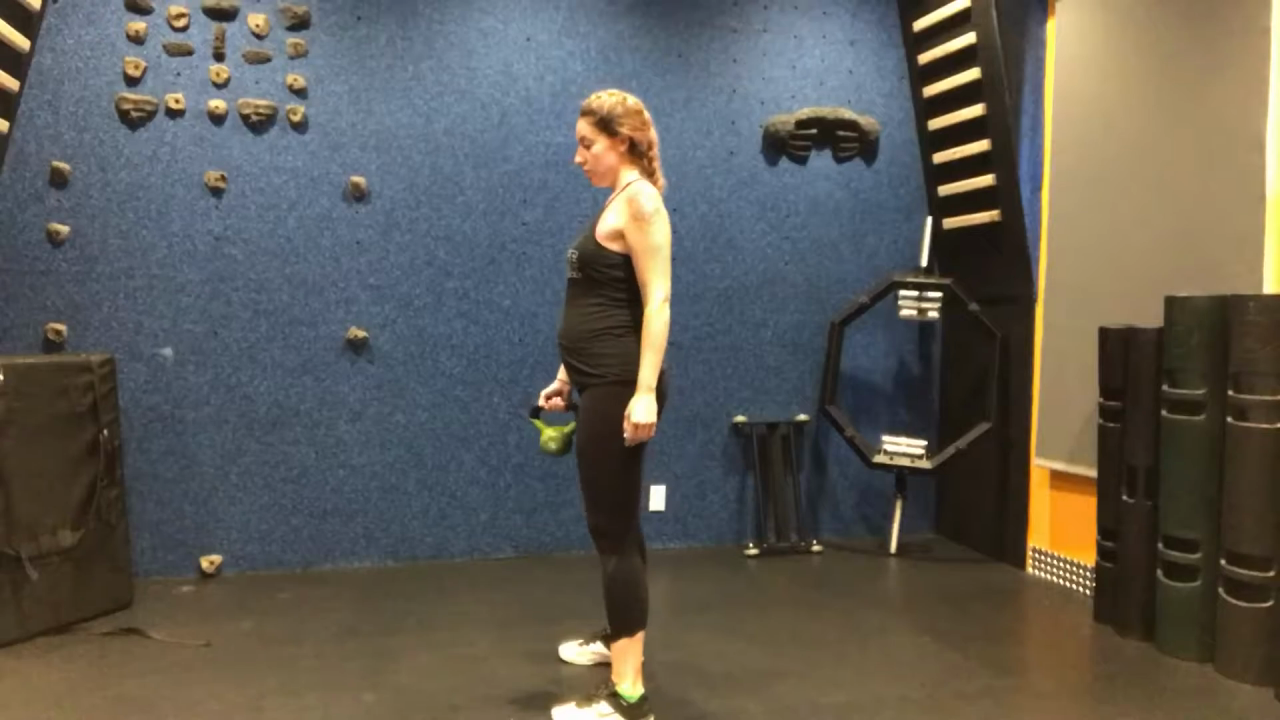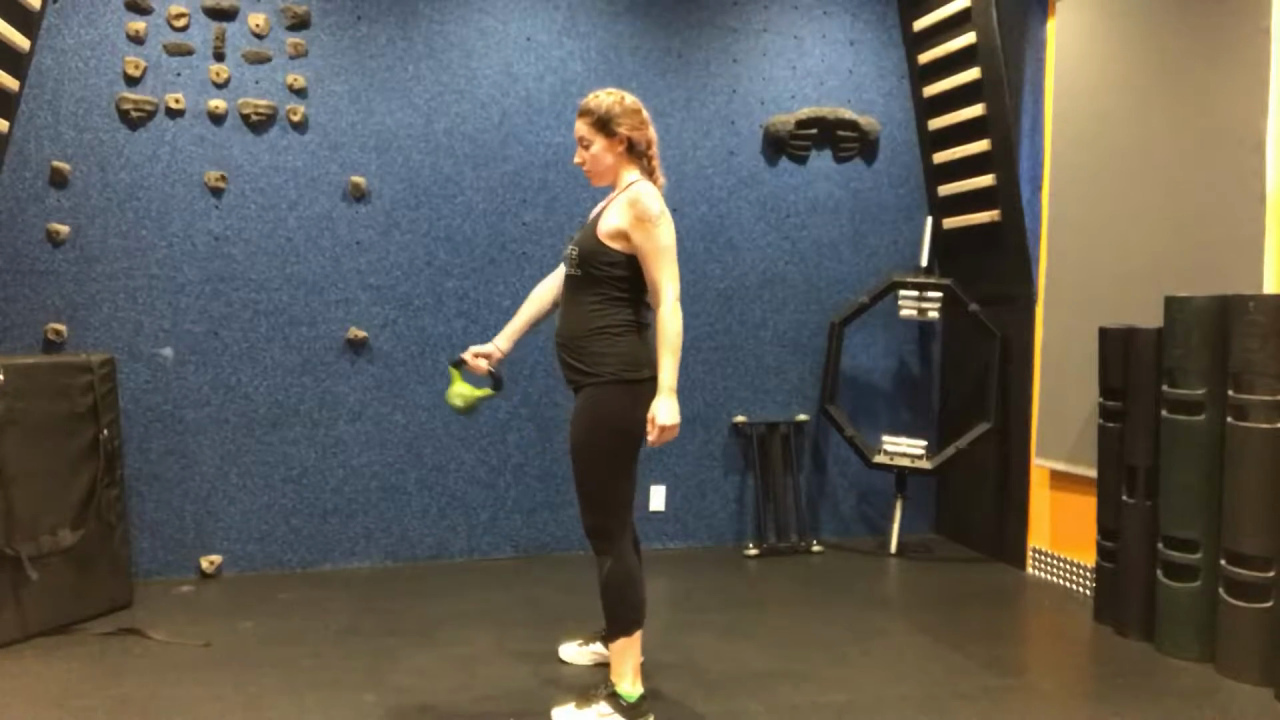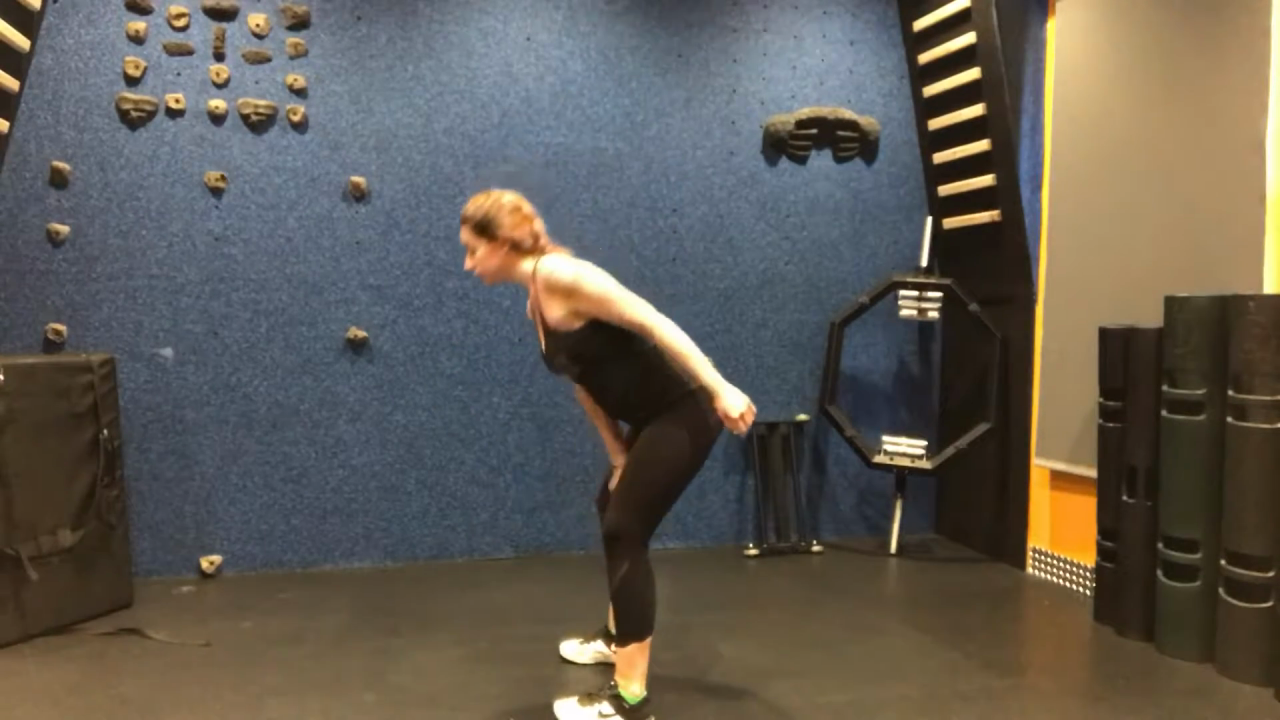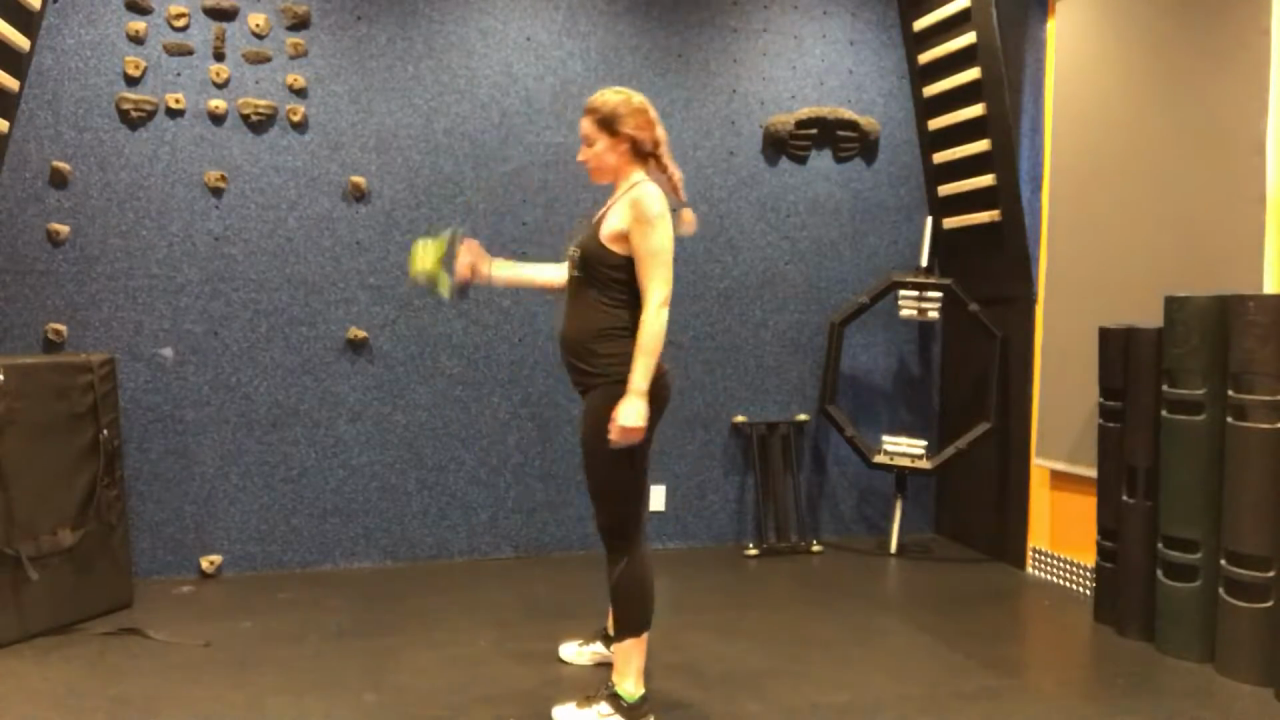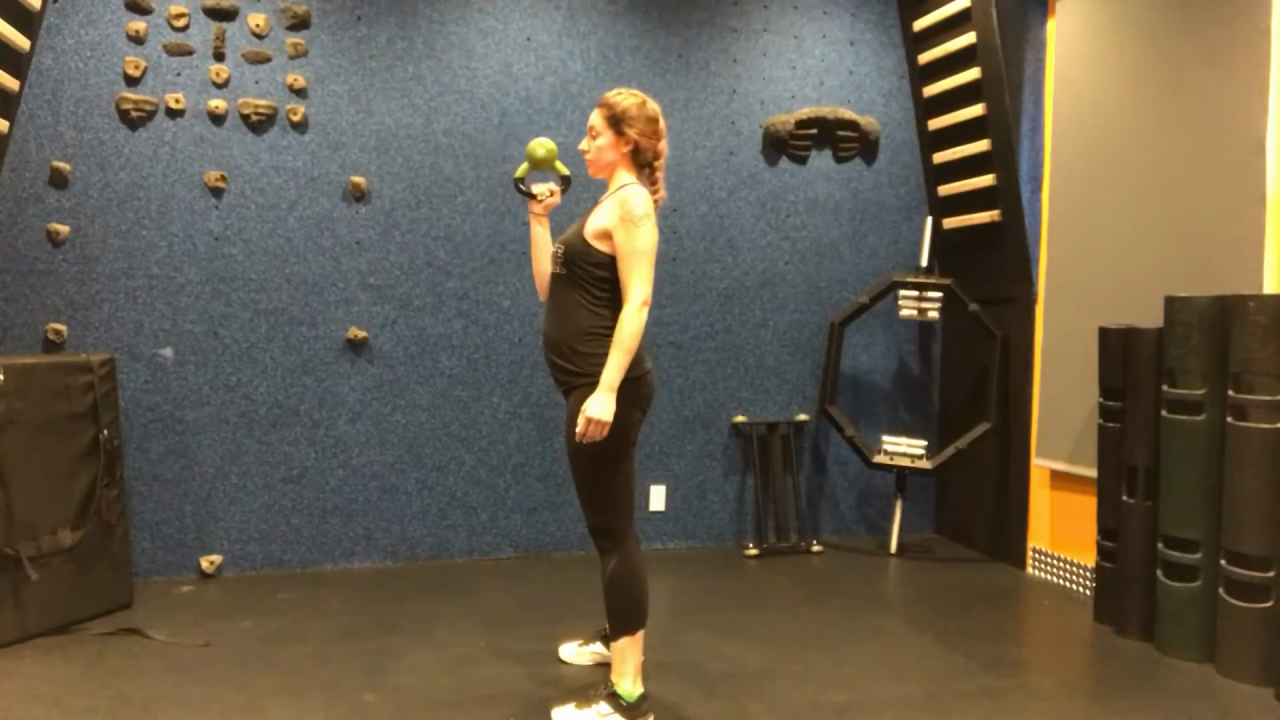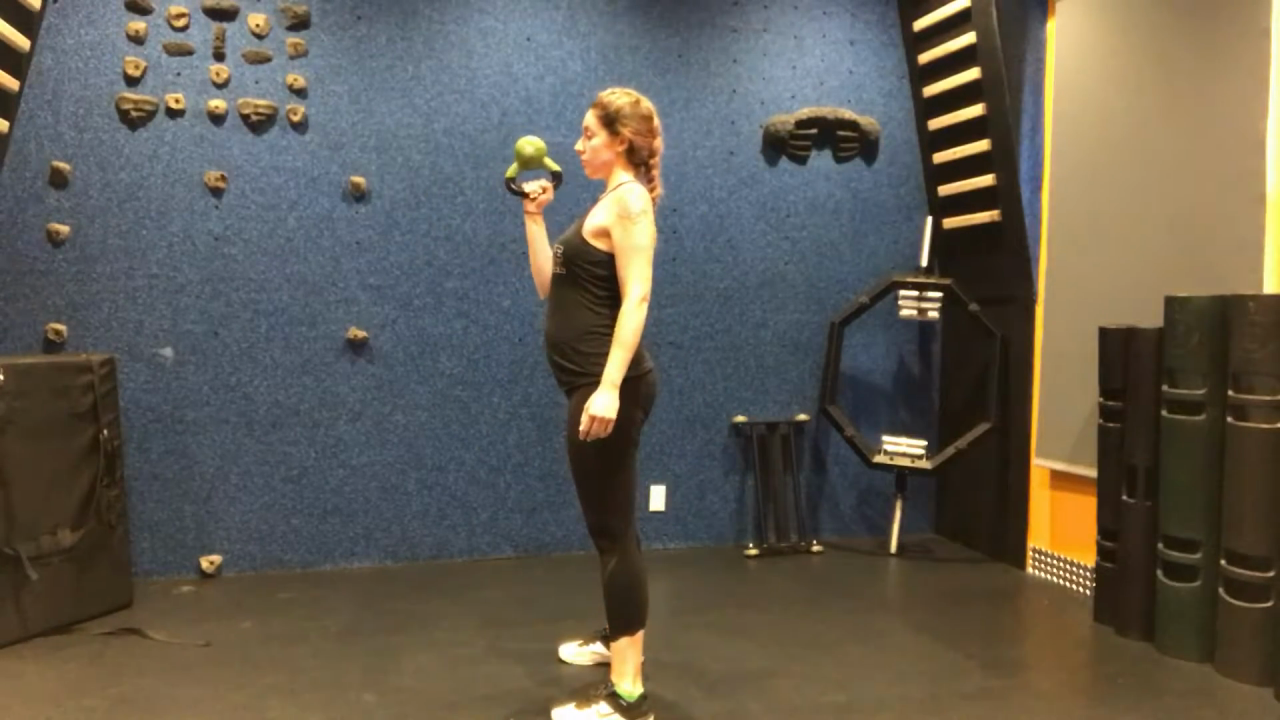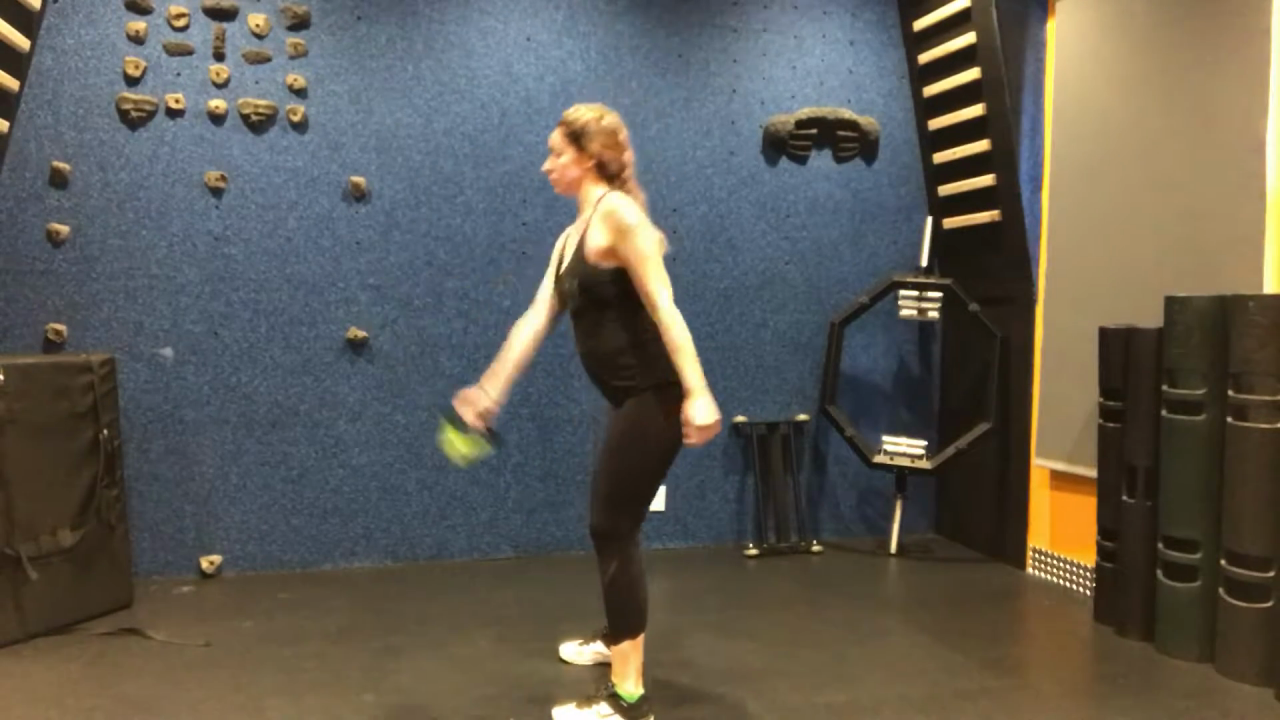
dt=0.7s
person 1, frame 1
left shoulder: (640, 201)
right shoulder: (615, 203)
left elbow: (656, 303)
left wrist: (647, 393)
right wrist: (565, 377)
left hip: (621, 388)
right hip: (599, 384)
left knee: (613, 530)
right knee: (610, 522)
right ankle: (618, 636)
person 1, frame 2
left shoulder: (643, 202)
right shoulder: (609, 206)
left elbow: (667, 302)
right elbow: (558, 281)
left wrist: (666, 393)
right wrist: (501, 343)
left hip: (617, 387)
right hip: (601, 385)
left knee: (606, 528)
right knee: (609, 520)
right ankle: (620, 635)
person 1, frame 3
left shoulder: (562, 276)
right shoulder: (537, 300)
left elbow: (654, 324)
right elbow: (585, 381)
left wrist: (721, 389)
right wrist: (620, 456)
left hip: (686, 406)
right hip: (654, 411)
left knee: (624, 530)
right knee: (612, 513)
right ankle: (618, 634)
person 1, frame 4
left shoulder: (645, 200)
right shoulder: (617, 201)
left elbow: (656, 304)
right elbow: (571, 276)
left wrist: (637, 395)
right wrist: (490, 271)
left hip: (623, 387)
right hip: (600, 384)
left knee: (621, 529)
right knee: (611, 522)
right ankle: (616, 634)
person 1, frame 5
left shoulder: (630, 202)
right shoulder: (607, 203)
left elbow: (638, 304)
right elbow: (550, 288)
left wrist: (607, 391)
right wrist: (539, 219)
left hip: (607, 386)
right hip: (588, 383)
left knee: (612, 529)
right knee: (607, 523)
right ankle: (618, 634)
person 1, frame 6
left shoulder: (629, 199)
right shoulder: (607, 205)
left elbow: (636, 300)
right elbow: (550, 286)
left wrist: (609, 387)
right wrist: (534, 217)
left hip: (608, 386)
right hip: (592, 383)
left knee: (612, 529)
right knee: (609, 523)
right ankle: (619, 635)
person 1, frame 7
left shoulder: (618, 213)
right shoulder: (576, 232)
left elbow: (662, 305)
right elbow: (538, 316)
left wrist: (698, 393)
right wrist: (491, 389)
left hip: (655, 397)
right hip: (634, 397)
left knee: (611, 527)
right knee: (610, 520)
right ankle: (620, 633)
